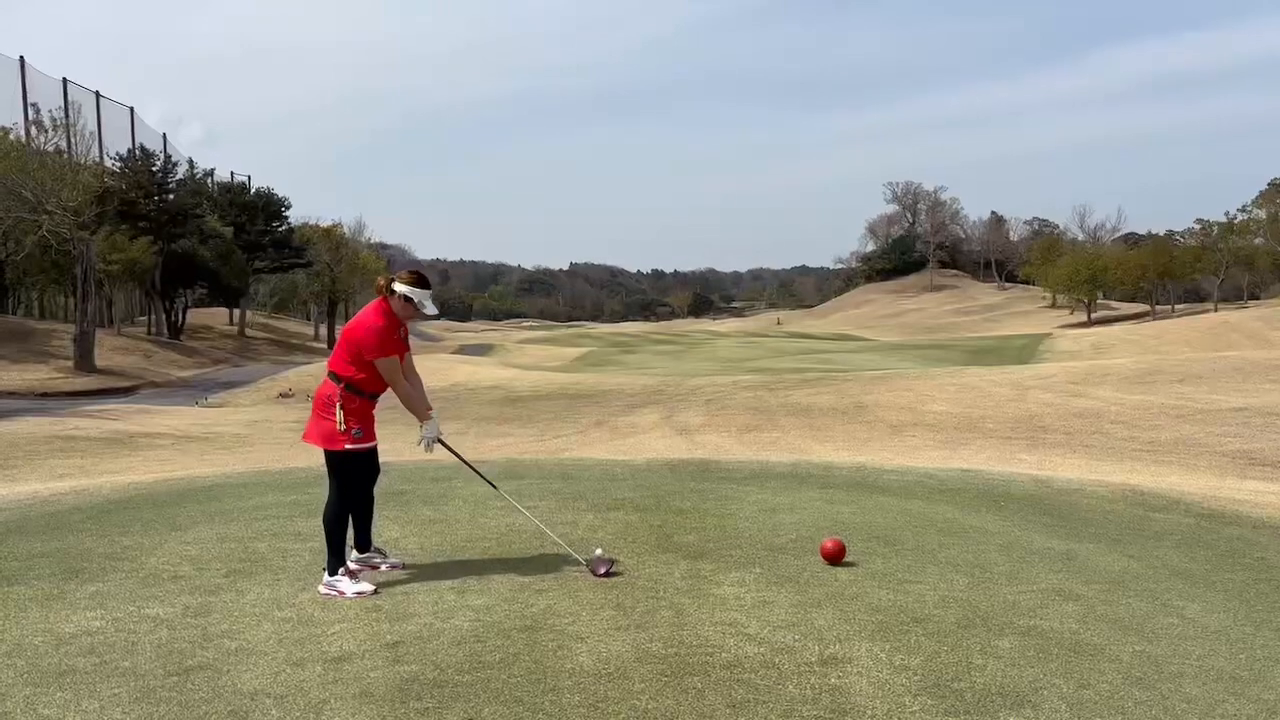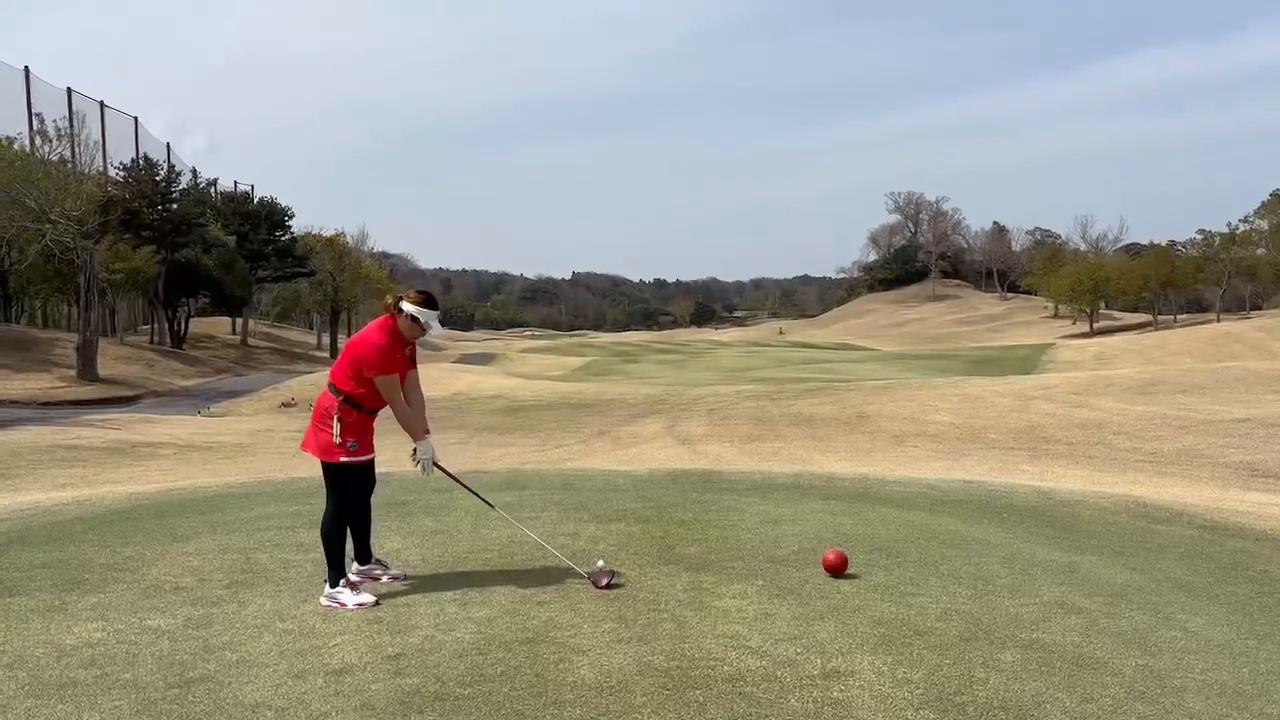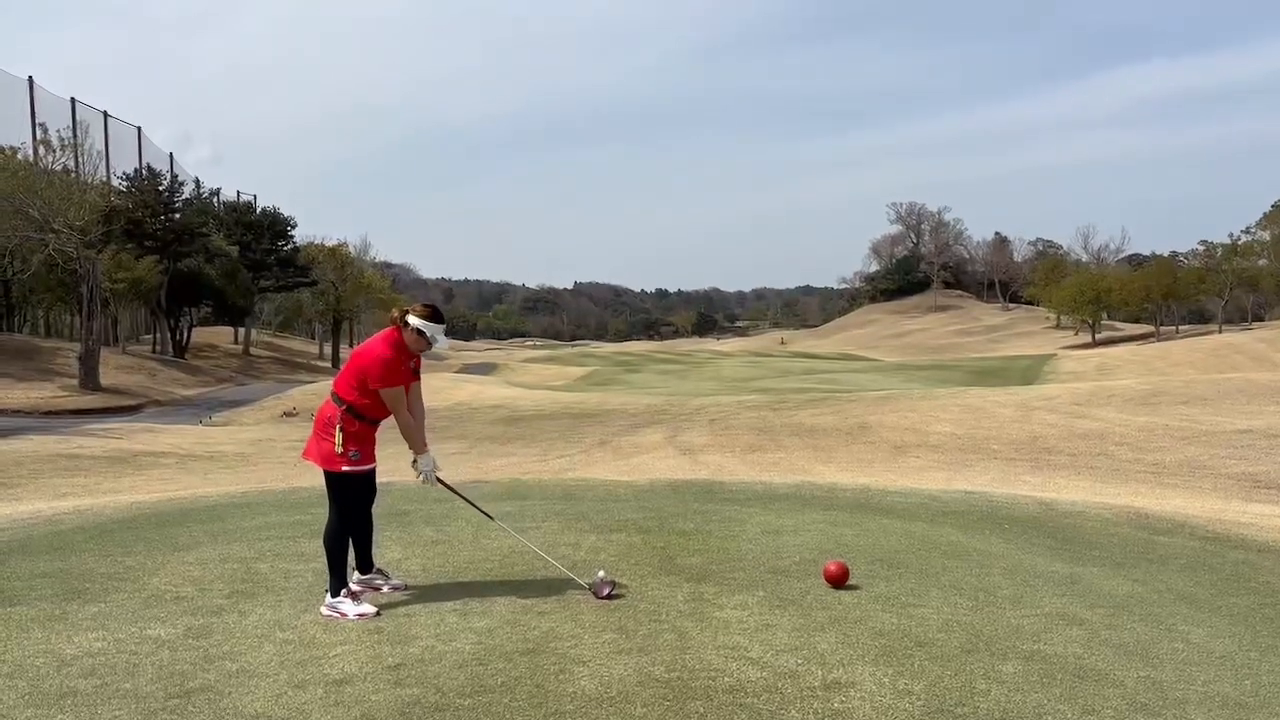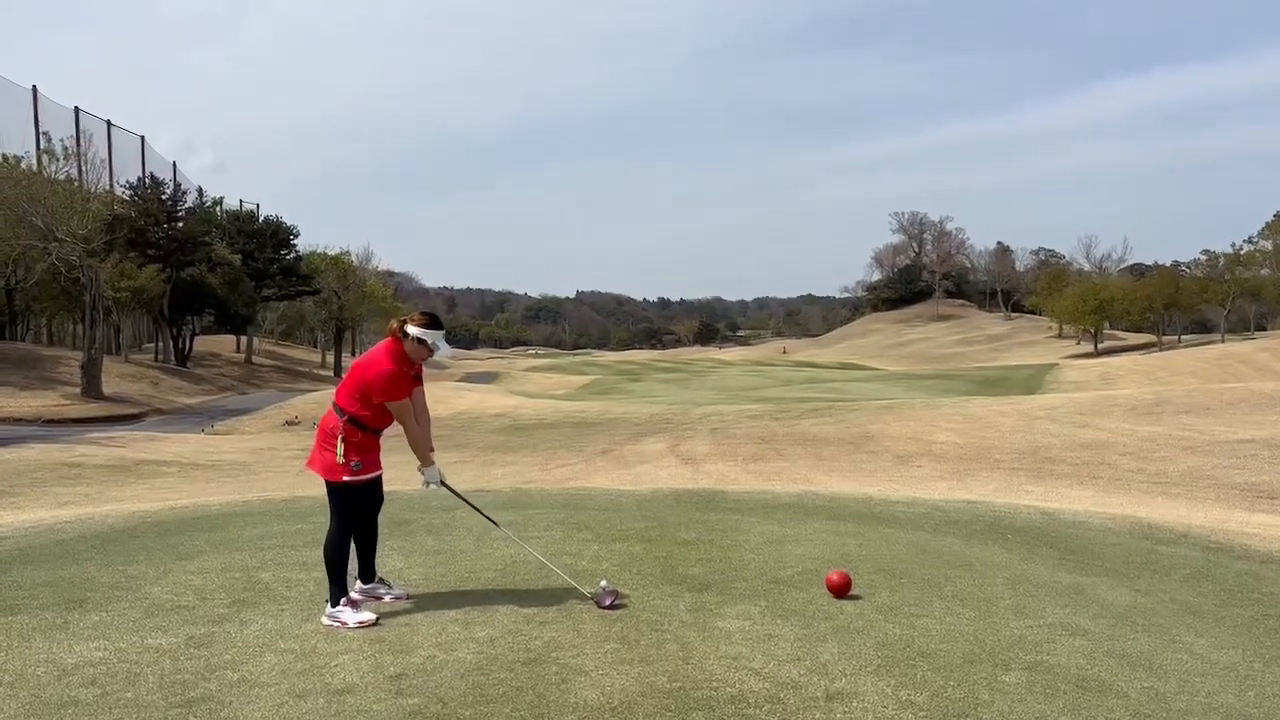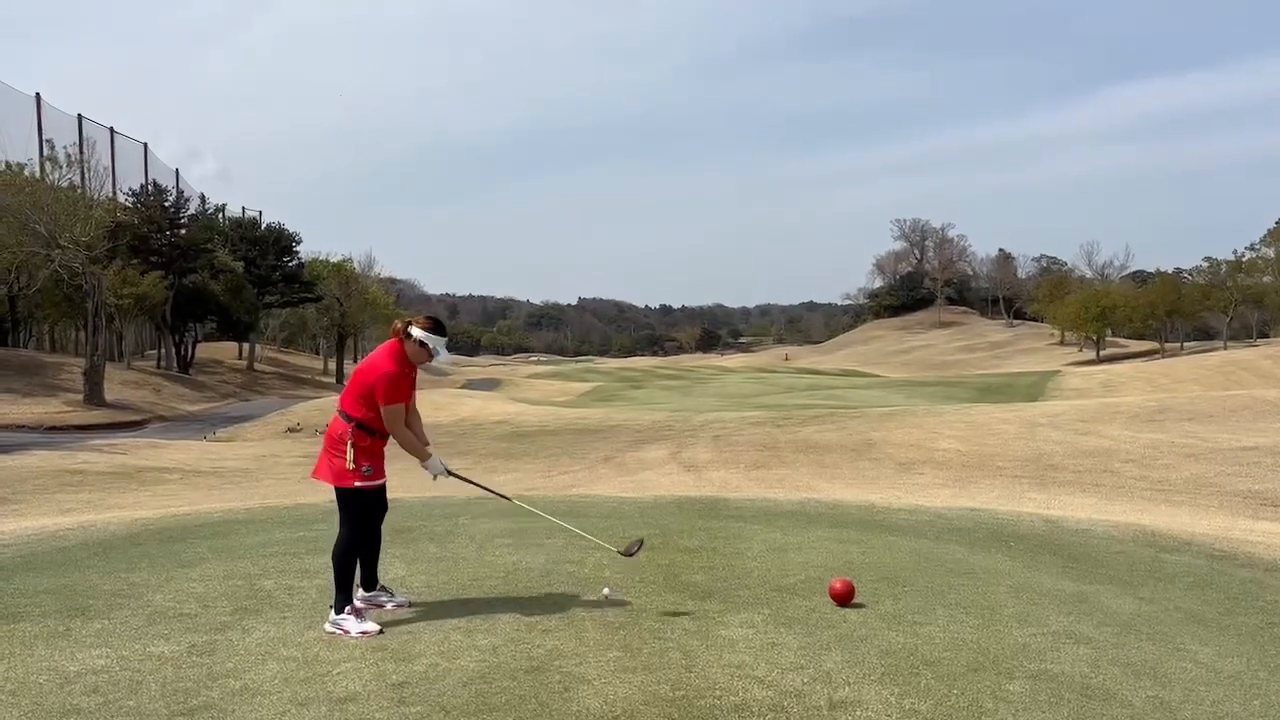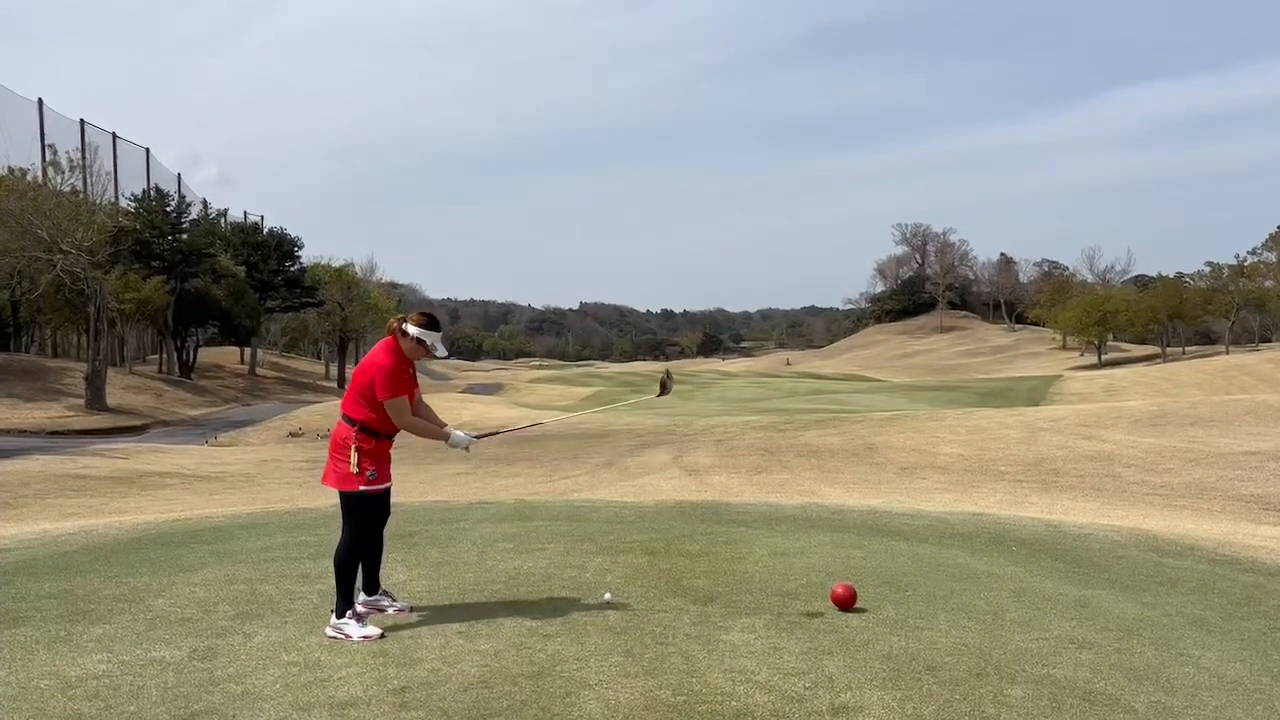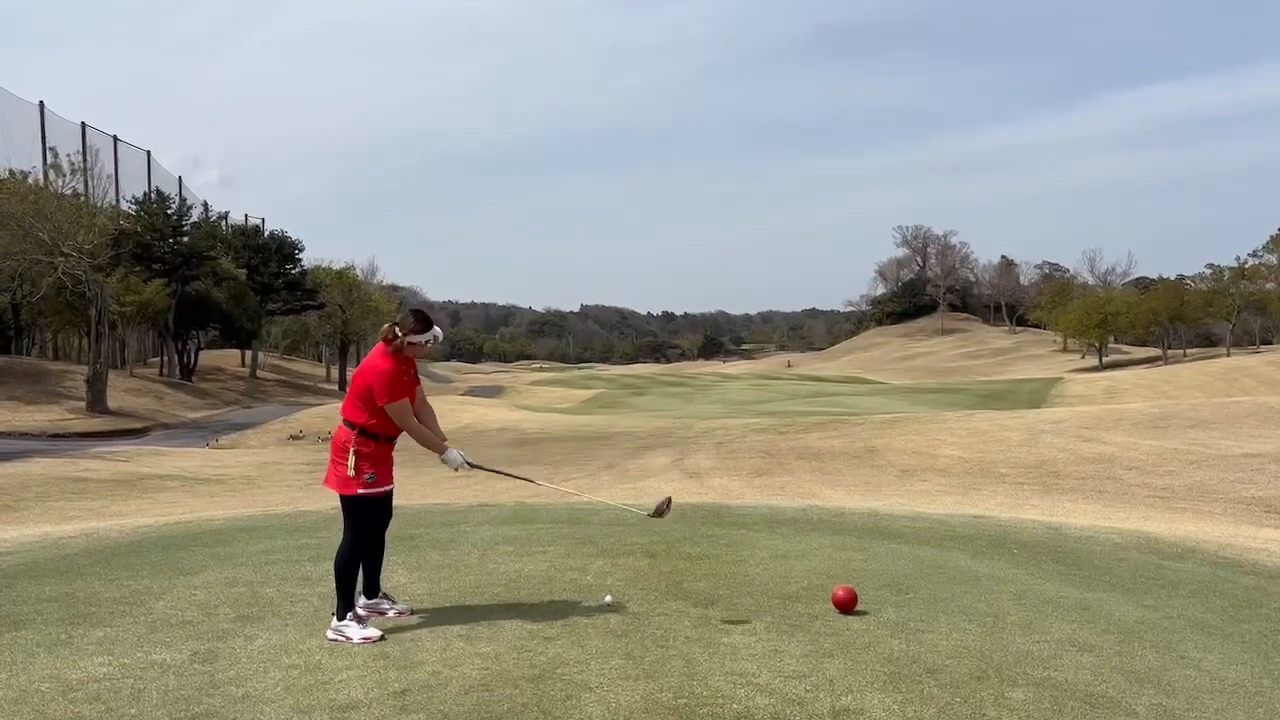
dt=0.4s
person 1, frame 1
left shoulder: (397, 321)
right shoulder: (374, 326)
left elbow: (410, 373)
right elbow: (398, 384)
left wrist: (429, 415)
right wrist: (426, 420)
left hip: (357, 408)
right hip: (340, 409)
left knee: (365, 480)
right knee: (343, 488)
left ankle: (362, 552)
right ankle: (334, 573)
person 1, frame 2
left shoulder: (404, 339)
right shoulder: (378, 343)
left elbow: (413, 392)
right elbow: (396, 403)
left wrist: (424, 437)
right wrist: (420, 442)
left hip: (358, 421)
right hip: (338, 421)
left knee: (362, 493)
right knee: (340, 500)
left ankle: (363, 563)
right ankle: (335, 585)
person 1, frame 3
left shoulder: (409, 351)
right shoulder: (383, 355)
left elbow: (415, 405)
right elbow: (401, 414)
left wrist: (422, 450)
right wrist: (421, 454)
left hip: (360, 429)
right hip: (340, 430)
left knee: (363, 500)
right knee: (343, 509)
left ankle: (365, 572)
right ankle: (336, 595)
person 1, frame 4
left shoulder: (409, 357)
right shoulder: (386, 369)
left elbow: (420, 411)
right elbow: (409, 424)
left wrist: (430, 456)
right wrist: (427, 464)
left hip: (363, 438)
right hip: (343, 440)
left knee: (369, 510)
right knee: (344, 519)
left ankle: (367, 582)
right ankle: (336, 605)
person 1, frame 5
left shoulder: (406, 361)
right shoulder: (388, 369)
left elbow: (409, 411)
right elbow: (396, 428)
left wrist: (428, 451)
right wrist: (426, 459)
left hip: (368, 445)
right hip: (351, 447)
left knee: (374, 517)
right knee: (353, 526)
left ankle: (368, 589)
right ankle: (341, 612)
person 1, frame 6
left shoulder: (402, 359)
right shoulder: (385, 365)
left elbow: (418, 405)
right elbow: (404, 420)
left wrist: (449, 430)
right wrist: (447, 436)
left hip: (373, 448)
right hip: (356, 450)
left knee: (376, 522)
right knee: (356, 530)
left ankle: (370, 594)
right ankle: (341, 617)
person 1, frame 7
left shoulder: (403, 359)
right shoulder: (384, 370)
left elbow: (422, 406)
right elbow: (408, 424)
left wrist: (444, 443)
right wrist: (444, 451)
left hip: (376, 450)
right hip: (358, 452)
left knee: (378, 524)
right knee: (357, 533)
left ankle: (371, 597)
right ankle: (342, 618)
